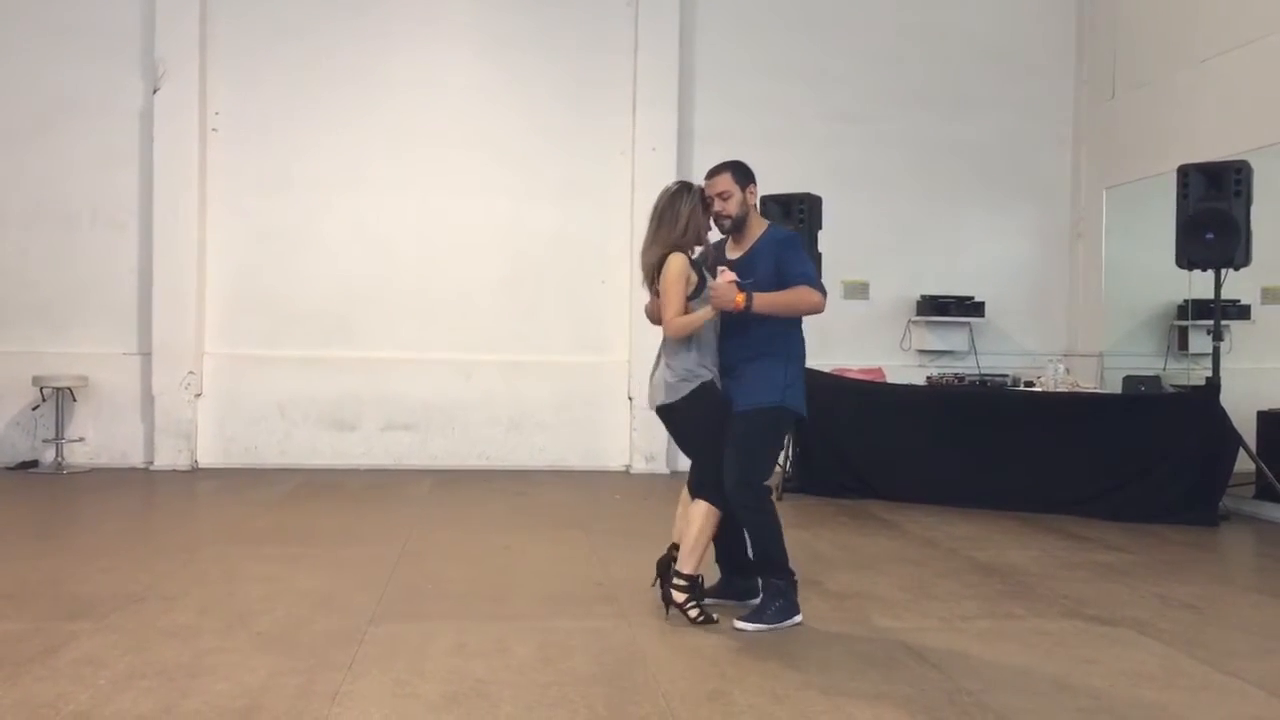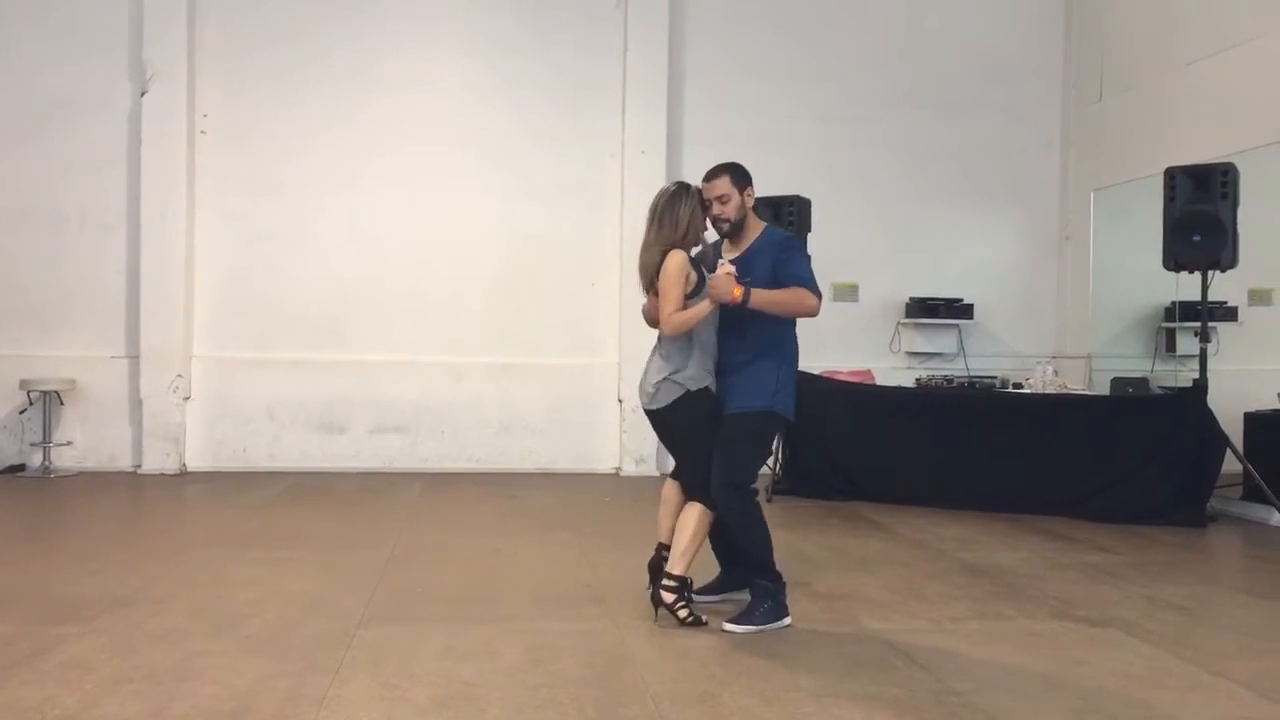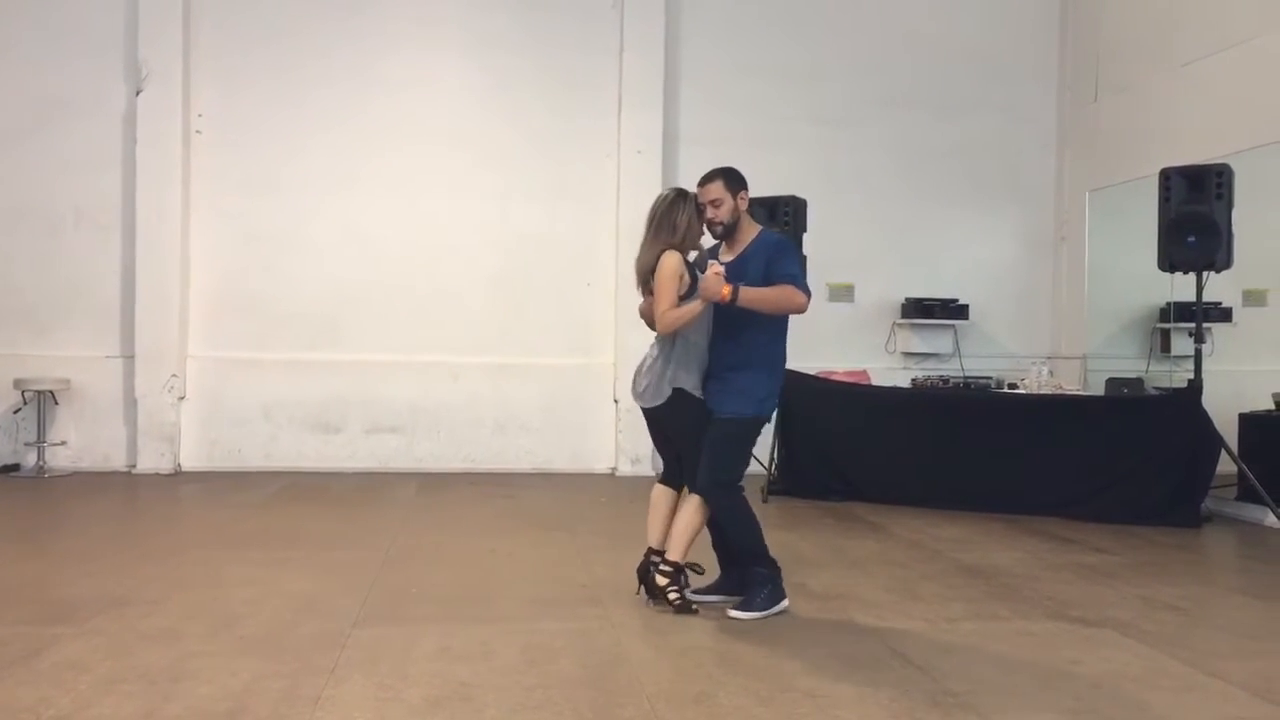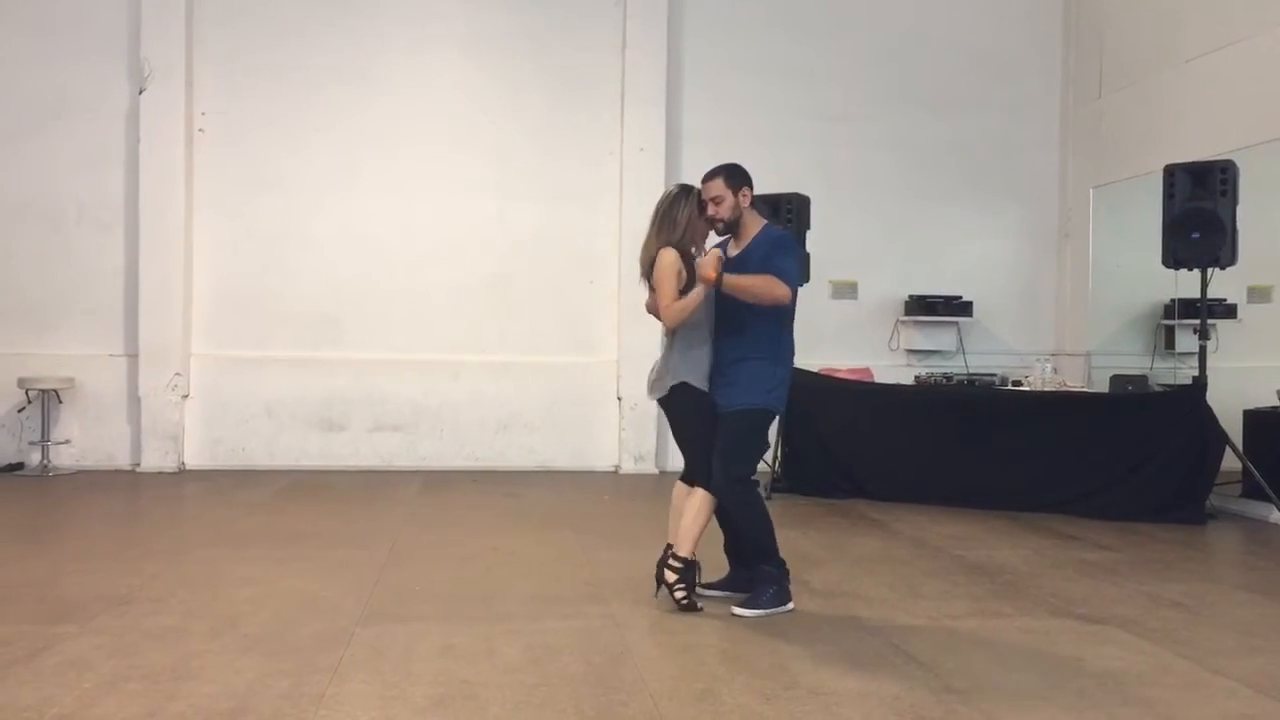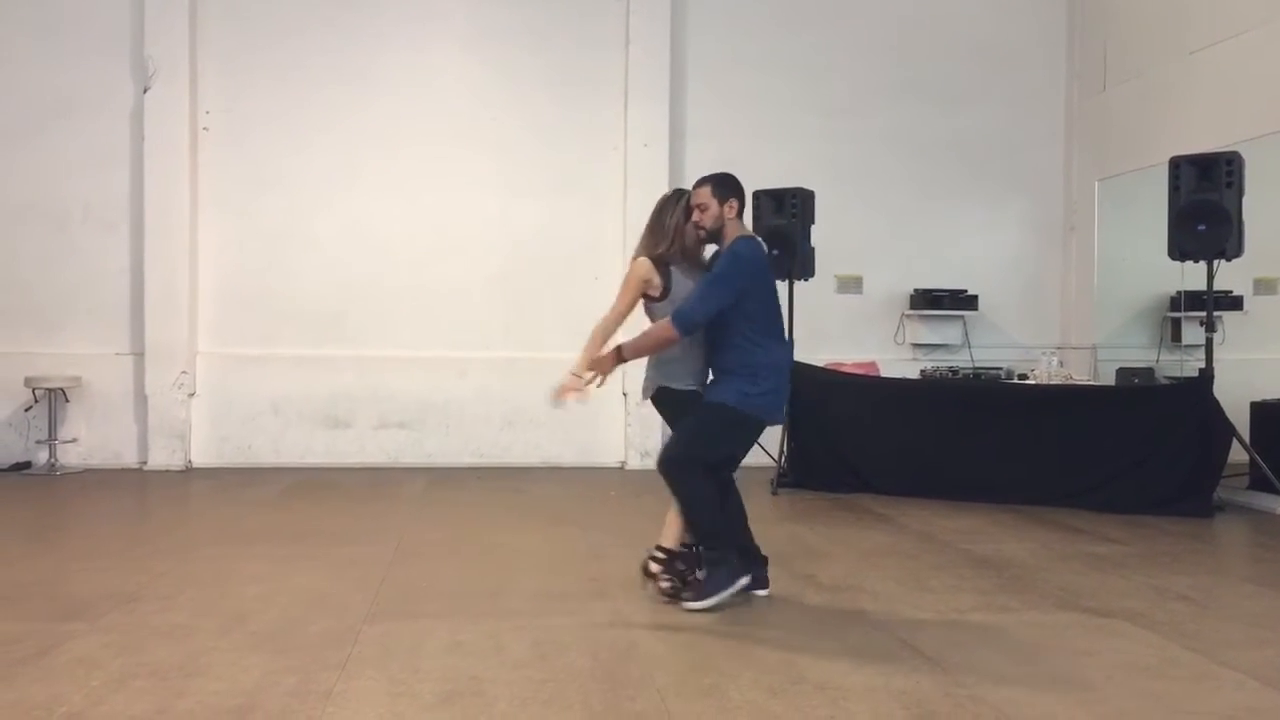
dt=0.5s
person 1, frame 1
left shoulder: (782, 245)
right shoulder: (711, 254)
left elbow: (813, 298)
left wrist: (741, 299)
right wrist: (659, 308)
left hip: (766, 390)
right hip: (725, 386)
left knee: (745, 484)
left ankle: (781, 598)
right ankle: (737, 580)
person 1, frame 2
left shoulder: (781, 246)
right shoulder: (711, 255)
left elbow: (809, 301)
left wrist: (740, 294)
right wrist: (656, 308)
left hip: (762, 391)
right hip: (720, 388)
left knee: (732, 486)
right knee: (709, 482)
left ankle: (770, 597)
right ankle: (734, 574)
person 1, frame 3
left shoulder: (775, 248)
right shoulder: (709, 257)
left elbow: (798, 299)
left wrist: (730, 292)
right wrist: (653, 309)
left hip: (748, 391)
right hip: (713, 388)
left knee: (716, 482)
right knee: (709, 482)
left ankle: (767, 583)
right ankle: (735, 576)
person 1, frame 4
left shoulder: (776, 243)
right shoulder: (720, 252)
left elbow: (780, 292)
left wrist: (718, 276)
left hip: (756, 386)
right hip: (723, 384)
left knee: (734, 480)
right knee: (718, 479)
left ankle: (775, 583)
right ankle: (745, 573)
person 1, frame 5
left shoulder: (739, 259)
right shoulder: (738, 257)
left elbow: (679, 326)
right elbow: (700, 321)
left wrist: (617, 355)
left hip: (749, 390)
right hip: (741, 387)
left knee: (678, 461)
right knee: (712, 472)
left ankle: (725, 563)
right ankle: (750, 568)
person 2, frame 1
left shoulder: (686, 261)
right shoulder: (678, 260)
right elbow: (673, 326)
right wrist: (718, 305)
left hip: (679, 384)
right hip: (691, 385)
left knee: (706, 472)
right knee: (718, 483)
left ankle: (674, 560)
right ankle: (683, 583)
person 2, frame 2
left shoulder: (679, 260)
right shoulder: (677, 259)
right elbow: (671, 323)
left wrist: (714, 290)
right wrist: (716, 299)
left hip: (665, 386)
right hip: (685, 389)
left knee: (685, 473)
right knee: (702, 486)
left ankle: (663, 557)
right ankle: (672, 585)
person 2, frame 3
left shoulder: (679, 263)
right shoulder: (672, 260)
right elbow: (664, 321)
right wrist: (707, 298)
left hip: (660, 386)
right hip: (675, 387)
left knee: (675, 470)
left ankle: (653, 561)
right ankle: (669, 569)
person 2, frame 4
left shoulder: (686, 258)
right shoulder: (669, 256)
right elbow: (669, 314)
right wrist: (705, 286)
left hip: (690, 380)
right hip: (684, 381)
left knee: (696, 469)
right knee: (711, 473)
left ankle: (672, 556)
right ankle: (678, 564)
person 2, frame 5
left shoulder: (696, 265)
right shoulder: (648, 267)
right elbow: (611, 322)
right wrist: (581, 370)
left hip: (692, 382)
right hip: (674, 383)
left ankle: (681, 549)
right ankle: (664, 556)
